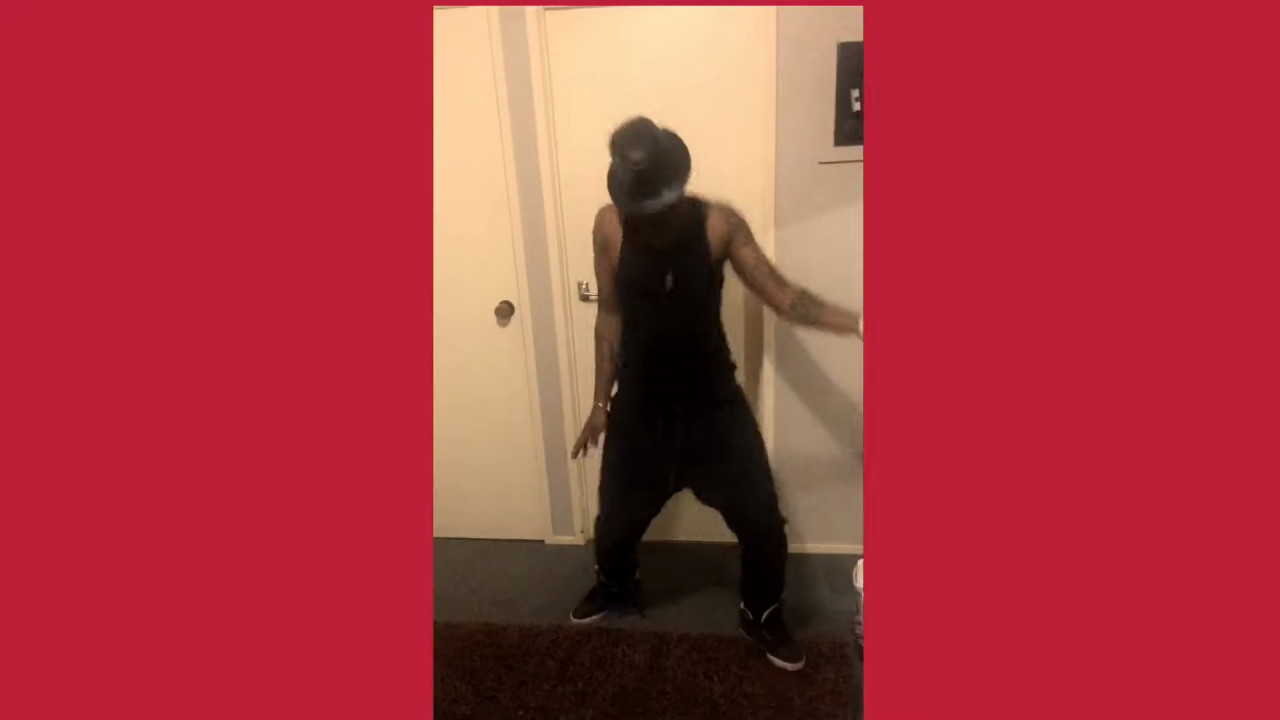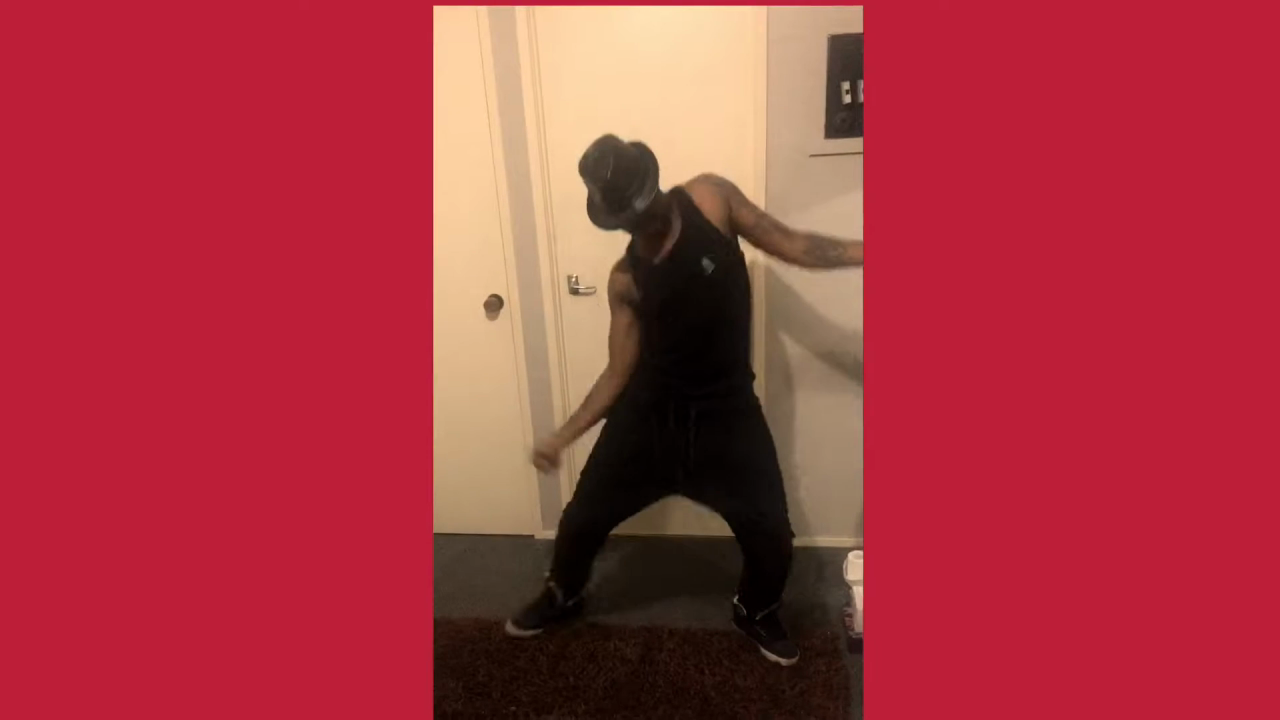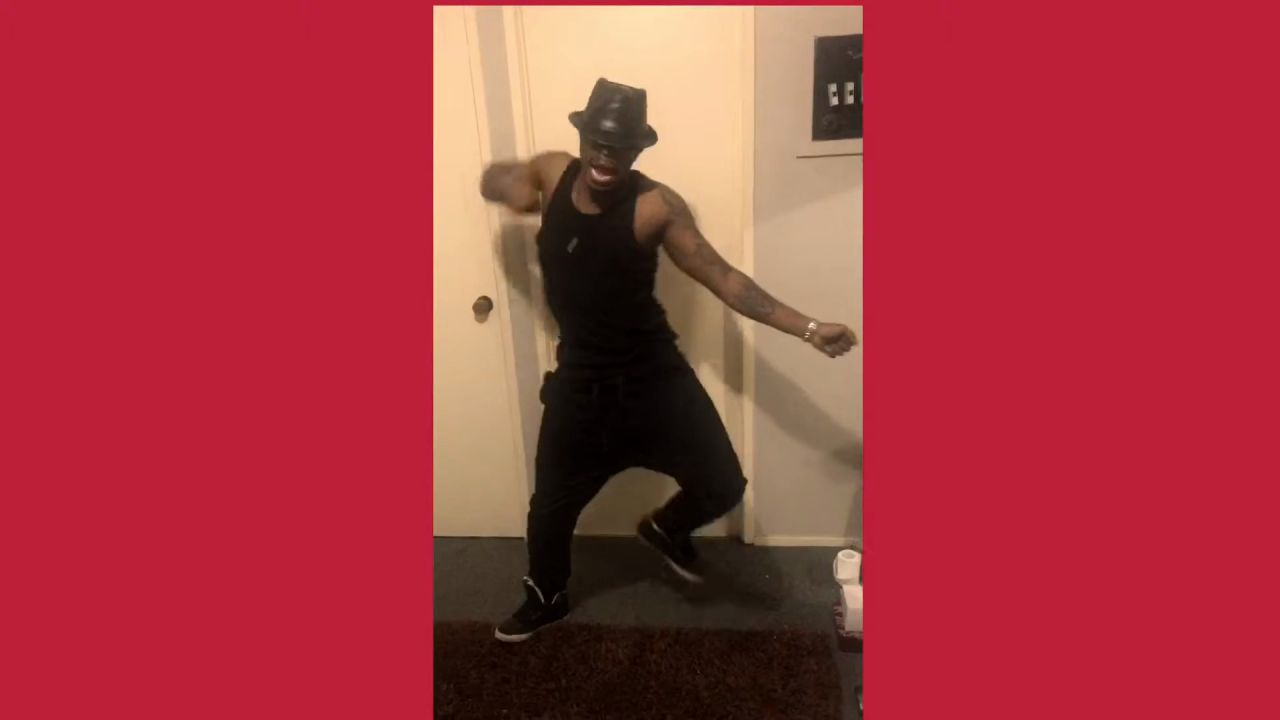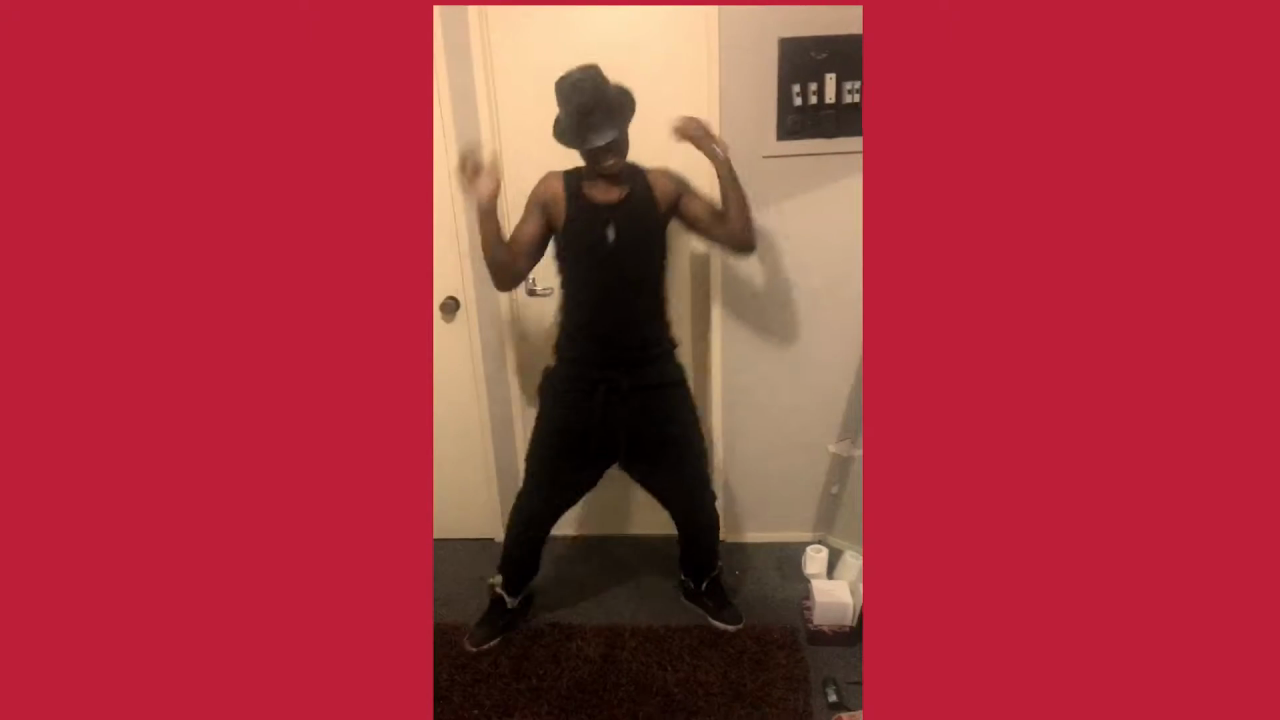
dt=0.5s
person 1, frame 1
left shoulder: (718, 224)
right shoulder: (610, 225)
left elbow: (783, 297)
right elbow: (612, 313)
left wrist: (860, 324)
right wrist: (601, 401)
left hip: (714, 407)
right hip: (640, 409)
left knee: (761, 522)
right knee: (616, 524)
left ankle: (762, 614)
right ankle: (616, 586)
person 1, frame 2
left shoulder: (709, 196)
right shoulder: (625, 276)
left elbow: (789, 245)
right elbow: (619, 371)
left wrist: (868, 250)
right wrist: (562, 436)
left hip: (727, 413)
right hip: (648, 412)
left knee: (771, 536)
right knee: (583, 519)
left ankle: (756, 612)
right ankle: (562, 596)
person 1, frame 3
left shoulder: (657, 206)
right shoulder: (552, 172)
left elbow: (723, 279)
right elbow: (493, 180)
left wrist: (809, 328)
right wrist: (512, 192)
left hip: (654, 378)
right hip: (578, 385)
left knee: (724, 485)
right knee: (550, 507)
left ankle: (666, 529)
right ankle: (546, 597)
person 1, frame 4
left shoulder: (660, 186)
right shoulder: (555, 191)
left elbow: (739, 237)
right elbow: (506, 274)
left wrist: (718, 157)
right wrist: (485, 204)
left hip: (654, 382)
right hip: (577, 384)
left knee: (694, 500)
right knee: (536, 505)
left ankle: (702, 582)
right ankle: (510, 595)
